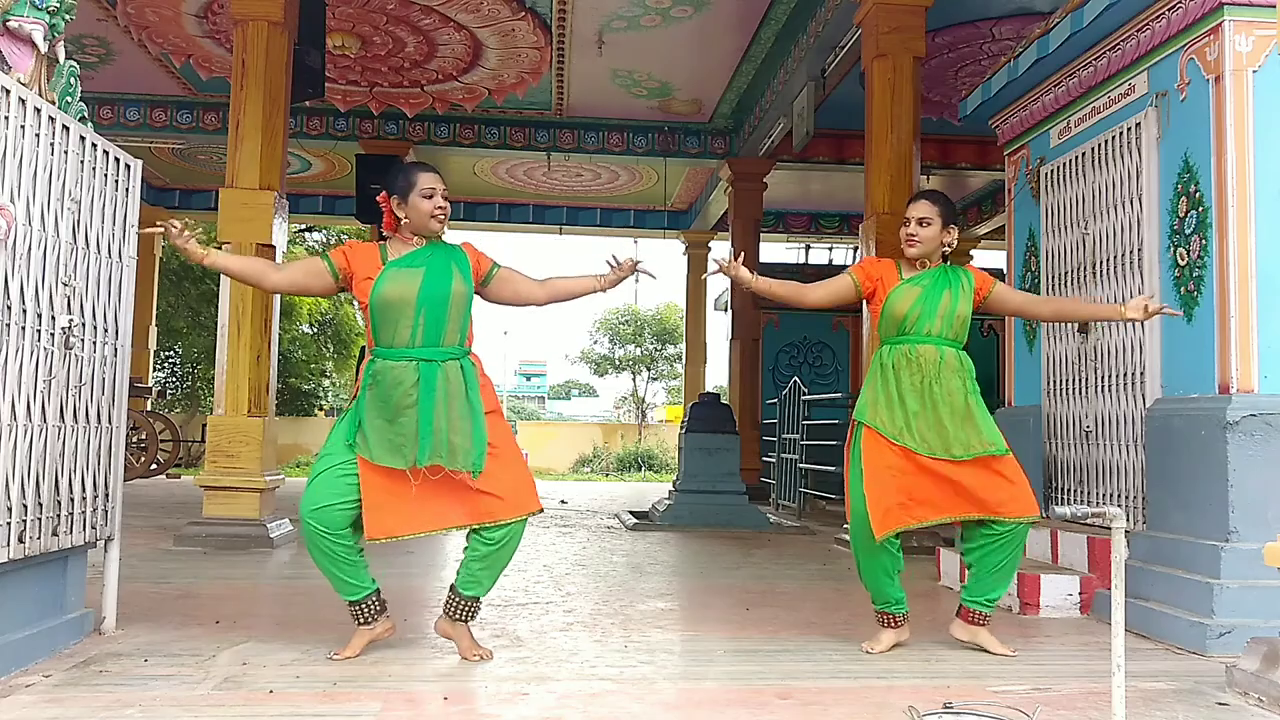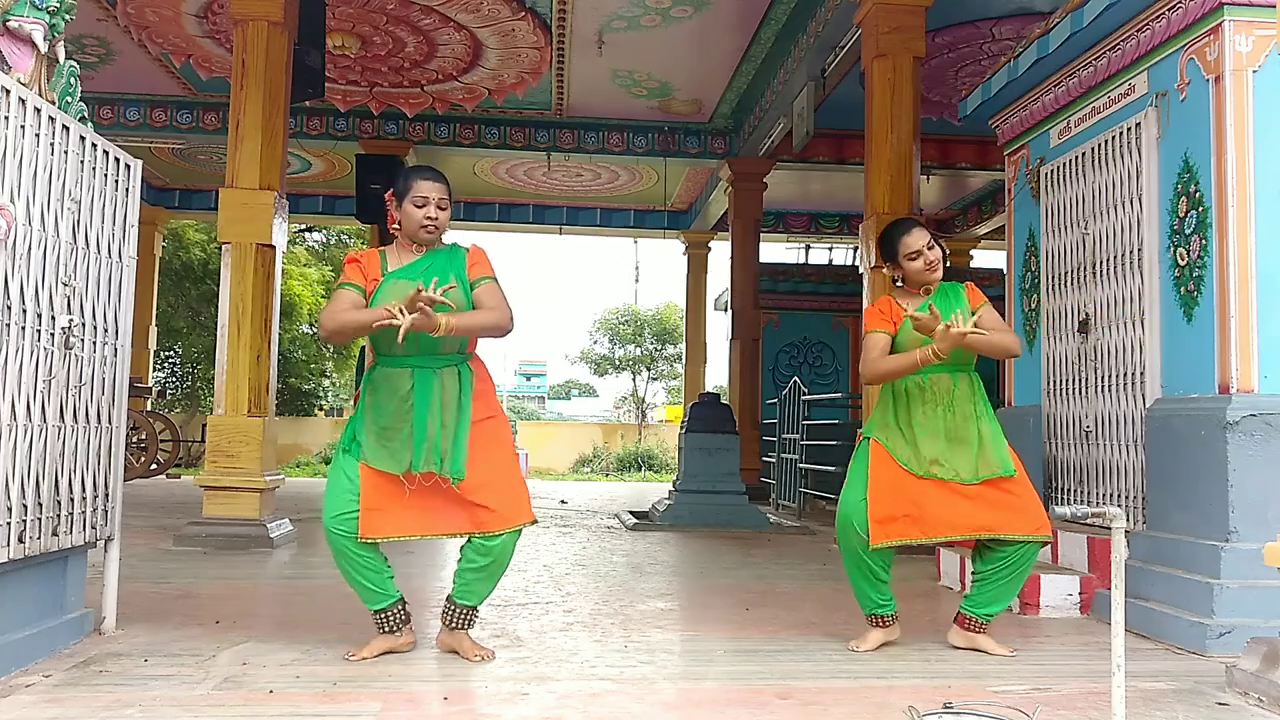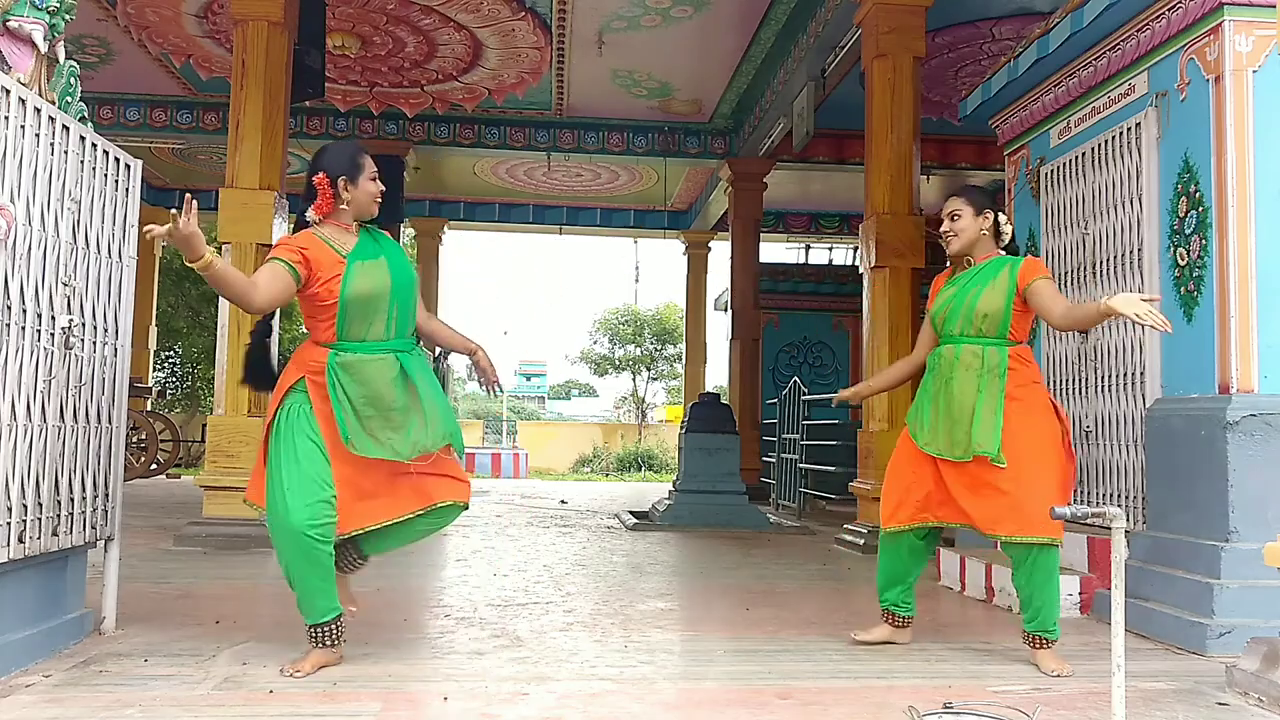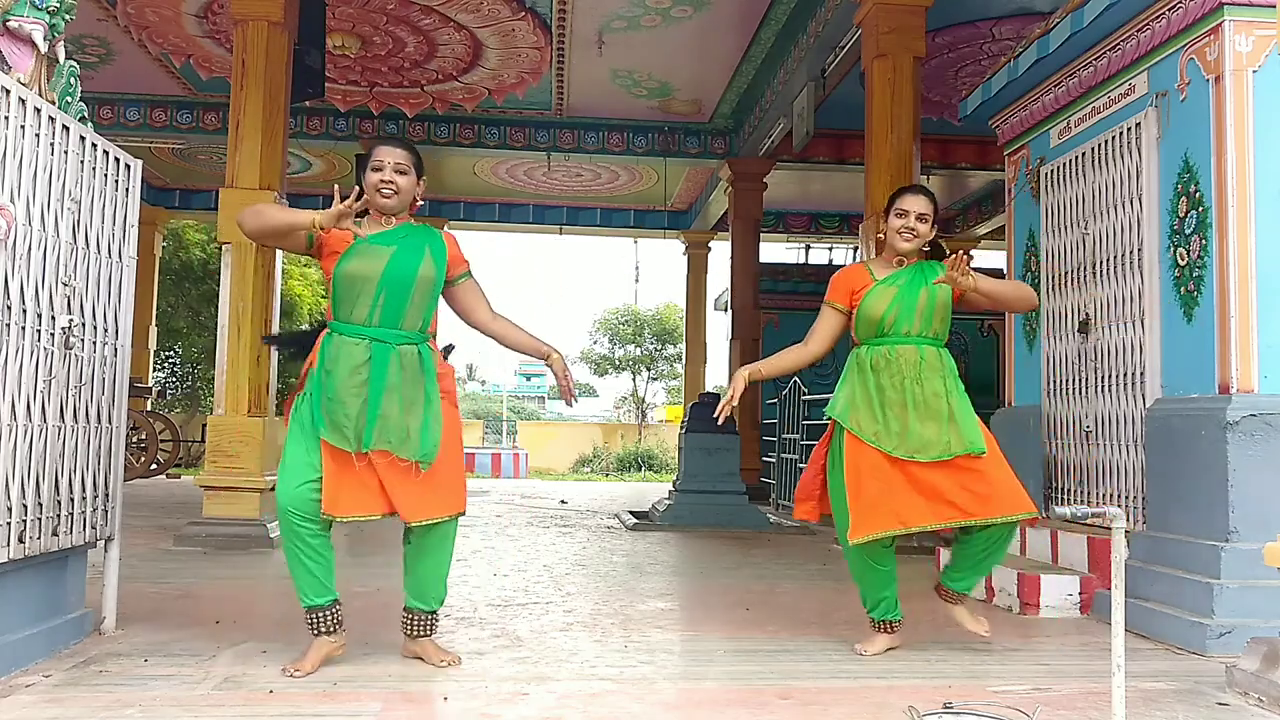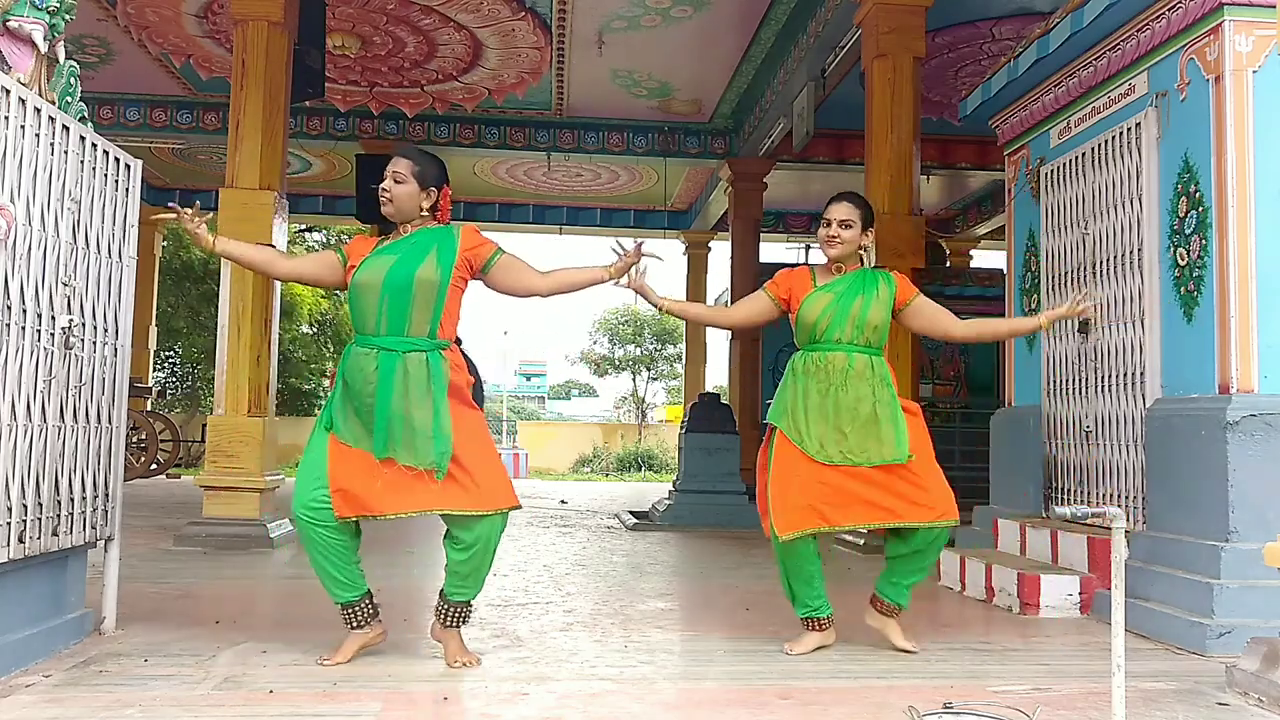
dt=1s
person 1, frame 1
left shoulder: (465, 259)
right shoulder: (359, 258)
left elbow: (536, 292)
right elbow: (275, 276)
left wrist: (606, 280)
right wrist: (200, 251)
left hip: (460, 401)
right hip: (384, 404)
left knee: (506, 510)
right knee: (320, 515)
left ankle: (458, 616)
right ankle: (371, 616)
person 1, frame 2
left shoulder: (469, 260)
right shoulder: (367, 266)
left elbow: (501, 321)
right elbow: (329, 327)
left wrist: (436, 321)
right wrist: (390, 312)
left hip: (462, 406)
right hip: (388, 407)
left knee: (500, 518)
right knee: (344, 518)
left ankle: (456, 626)
right ankle: (394, 626)
person 1, frame 3
left shoulder: (382, 243)
right shoulder: (303, 249)
left elbow: (413, 315)
right elbow: (256, 296)
left wrist: (469, 347)
right wrist: (198, 254)
left hip: (396, 395)
right hip: (326, 396)
left knee: (444, 495)
right knee: (303, 519)
left ankle: (347, 555)
right ankle: (326, 638)
person 1, frame 4
left shoulder: (440, 246)
right shoulder: (339, 233)
left elbow: (487, 318)
right elbow: (250, 221)
left wrist: (549, 353)
right wrist: (319, 220)
left hip: (413, 388)
right hip: (338, 383)
left knee: (433, 506)
right knee: (300, 499)
left ankle: (419, 630)
right ankle: (327, 631)
person 1, frame 5
left shoulder: (460, 242)
right shoulder: (363, 250)
left elbow: (537, 283)
right elbow: (287, 266)
left wrist: (611, 271)
right wrist: (209, 238)
left hip: (434, 394)
right hip: (359, 395)
left knee: (487, 507)
right knee: (313, 507)
left ankle: (449, 621)
right ankle: (363, 622)
person 2, frame 1
left shoulder: (969, 281)
right shoulder: (877, 272)
left elbow: (1042, 306)
right elbow: (809, 294)
left wrist: (1121, 312)
right wrist: (752, 282)
left hip: (954, 406)
right hip: (890, 406)
left knee: (1008, 505)
right knee: (872, 512)
left ankle: (972, 616)
right ankle: (892, 619)
person 2, frame 2
left shoulder: (966, 294)
right shoulder: (882, 310)
left elbow: (1012, 346)
right elbow: (870, 370)
left wrist: (942, 332)
right wrist: (939, 348)
left hip: (968, 428)
right hip: (900, 427)
left knee: (1023, 525)
right knee: (857, 519)
left ankle: (970, 624)
right ankle: (882, 620)
person 2, frame 3
left shoulder: (1022, 270)
right shoulder: (944, 282)
left elbow: (1061, 313)
right elbow: (922, 354)
left wrist: (1107, 308)
right wrist: (866, 388)
left hip: (1007, 405)
right hip: (942, 407)
left knee: (1024, 515)
right knee: (910, 509)
left ankle: (1040, 637)
right ankle: (895, 618)
person 2, frame 4
left shoulder: (946, 275)
right shoulder: (851, 278)
left elbow: (1027, 299)
right elbow: (812, 347)
left wrist: (972, 285)
right wrist: (750, 372)
left hip: (938, 405)
right hip: (871, 407)
left knee: (996, 504)
right knee: (868, 520)
left ankle: (954, 589)
right ankle: (885, 622)
person 2, frame 5
left shoulder: (890, 285)
right shoulder: (792, 281)
left elbow: (956, 329)
right elbow: (728, 318)
left wrist: (1040, 322)
right wrist: (657, 301)
left hip: (872, 414)
right hip: (805, 414)
left knee: (930, 514)
right knee: (790, 518)
left ankle: (887, 604)
right ankle: (816, 621)
